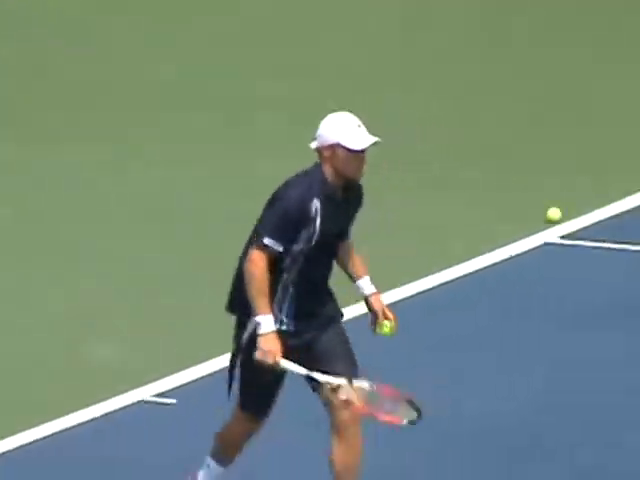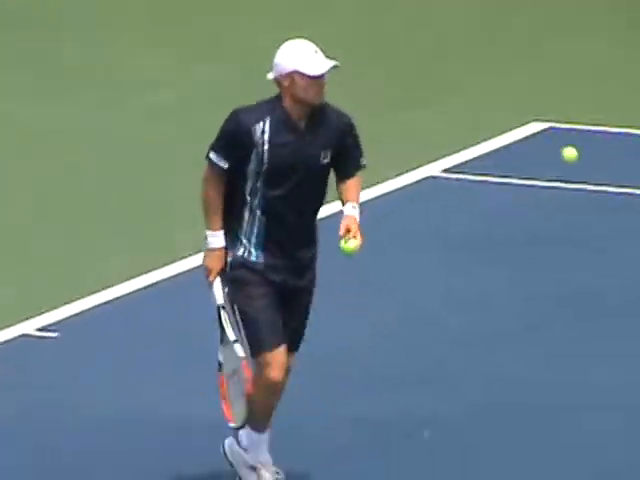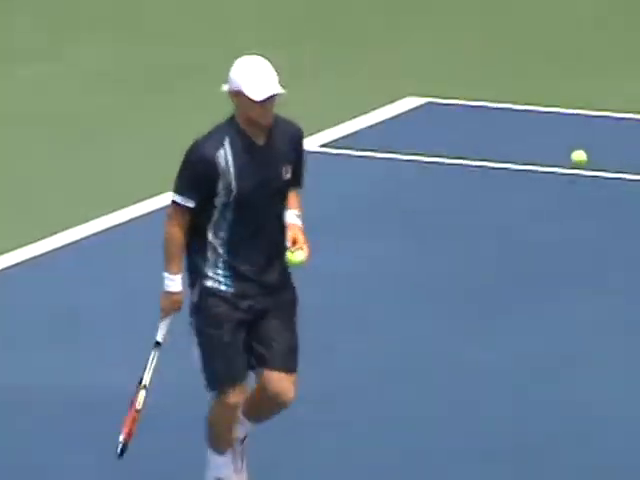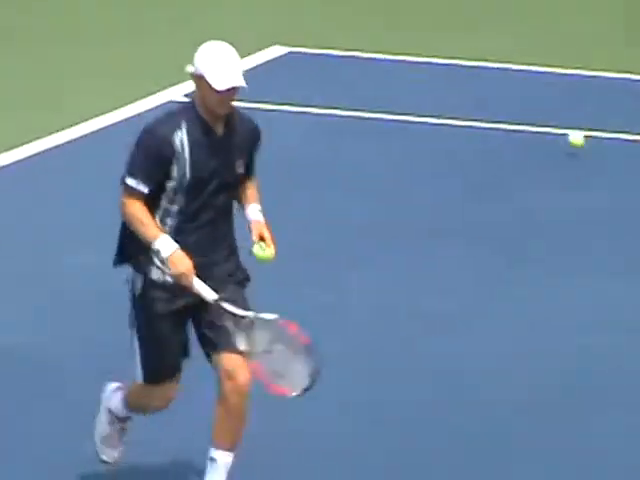
dt=0.3s
person 1, frame 1
left shoulder: (351, 193)
right shoulder: (296, 199)
right elbow: (256, 260)
left wrist: (368, 289)
right wrist: (266, 329)
left hip: (320, 316)
right hip: (273, 322)
left knee: (349, 408)
right knee: (252, 416)
person 1, frame 2
left shoulder: (337, 126)
right shoulder: (247, 124)
left elbow: (350, 175)
right elbow: (213, 178)
left wrist: (351, 211)
right wrist: (215, 242)
left hip: (298, 260)
right hip: (249, 260)
left knee: (281, 369)
right knee: (271, 370)
person 1, frame 3
left shoulder: (290, 136)
right shoulder: (208, 153)
right elbow: (178, 219)
left wrist: (293, 222)
right wrist: (172, 283)
left hip: (273, 284)
right hip: (218, 288)
left knee: (281, 391)
right knee: (230, 396)
left ankle: (239, 430)
person 1, frame 4
left shoulder: (246, 129)
right shoulder: (163, 135)
right elbow: (131, 203)
left wrist: (255, 214)
right wrist: (167, 248)
left hip: (221, 272)
right hip: (164, 275)
left knee: (237, 376)
right knee: (160, 393)
right ankle: (116, 403)
